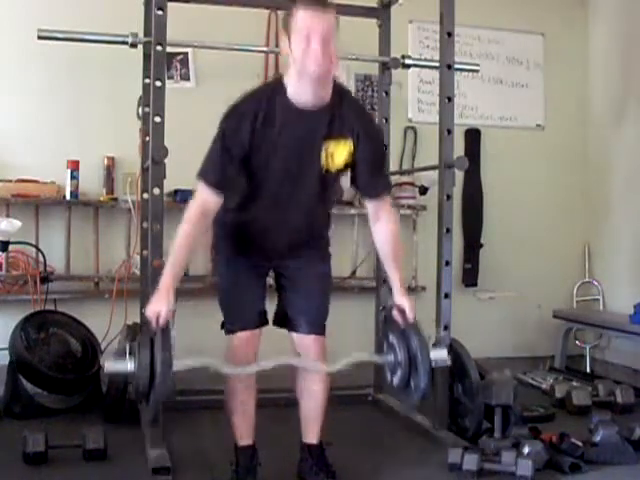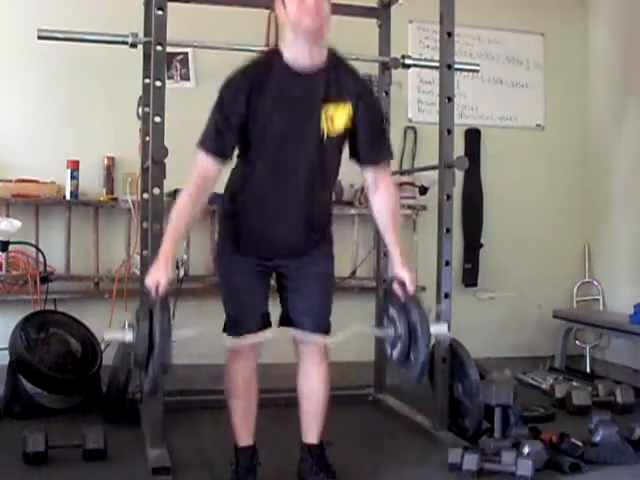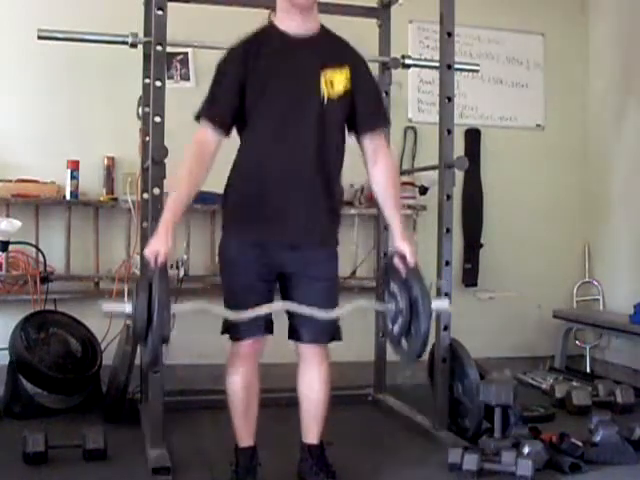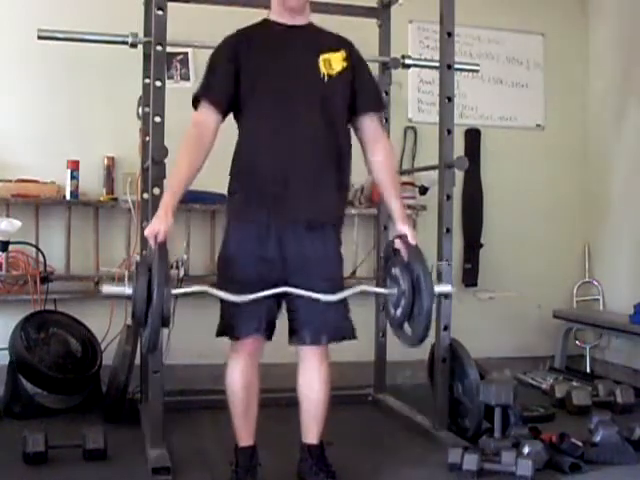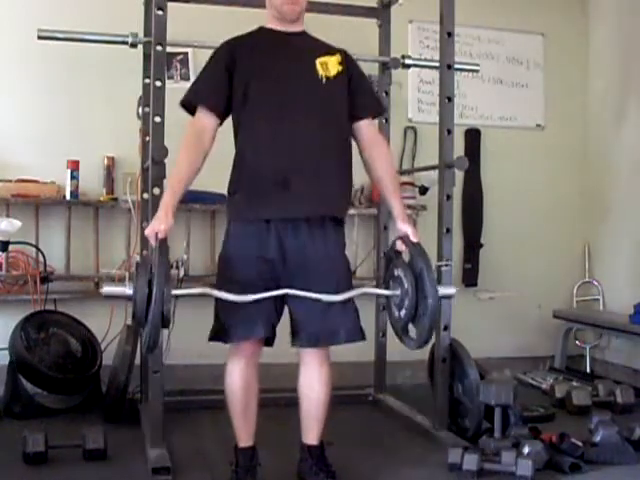
dt=0.1s
person 1, frame 1
left shoulder: (354, 121)
right shoulder: (251, 112)
left elbow: (381, 210)
right elbow: (203, 206)
left wrist: (398, 288)
right wrist: (167, 287)
left hip: (306, 243)
right hip: (242, 240)
left knee: (312, 344)
right knee: (243, 342)
person 1, frame 2
left shoulder: (353, 89)
right shoulder: (248, 83)
left elbow: (379, 179)
right elbow: (203, 173)
left wrist: (398, 260)
right wrist: (166, 256)
left hip: (310, 242)
right hip: (244, 238)
left knee: (313, 345)
right knee: (245, 345)
person 1, frame 3
left shoulder: (346, 60)
right shoulder: (247, 56)
left elbow: (377, 149)
right elbow: (205, 144)
left wrist: (398, 232)
right wrist: (166, 226)
left hip: (315, 230)
right hip: (250, 228)
left knee: (315, 344)
right knee: (246, 342)
person 1, frame 4
left shoulder: (341, 52)
right shoulder: (242, 46)
left elbow: (373, 135)
right elbow: (204, 125)
left wrist: (399, 216)
right wrist: (166, 207)
left hip: (319, 222)
right hip: (252, 220)
left knee: (315, 344)
right knee: (246, 341)
person 1, frame 5
left shoulder: (337, 59)
right shoulder: (238, 52)
left elbow: (370, 138)
right elbow: (201, 130)
left wrist: (400, 216)
right wrist: (167, 207)
left hip: (321, 221)
right hip: (254, 219)
left knee: (316, 346)
right knee: (245, 345)
